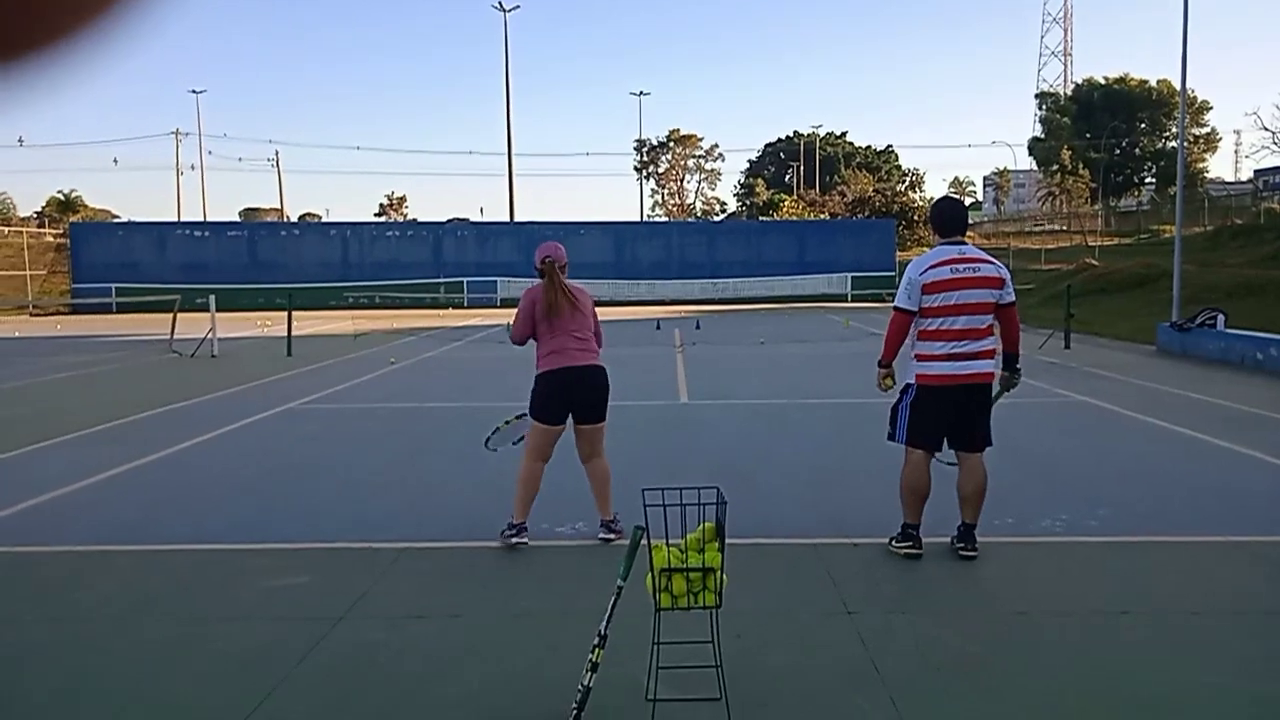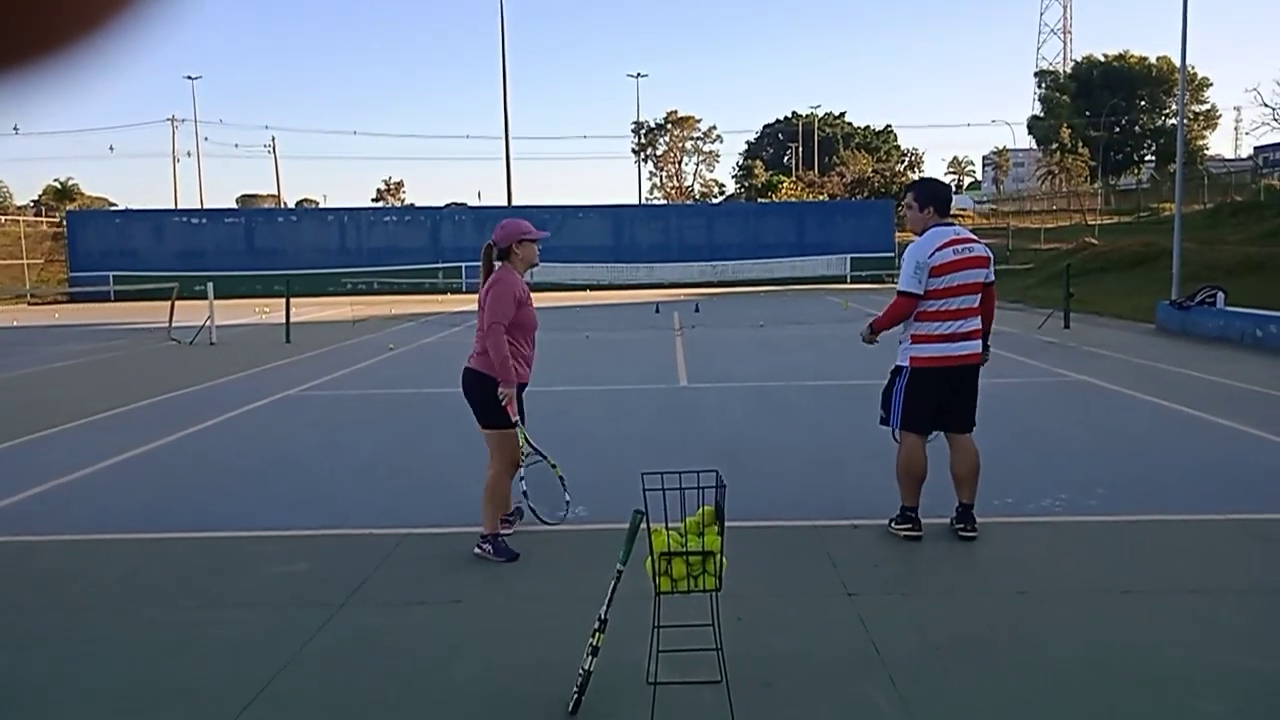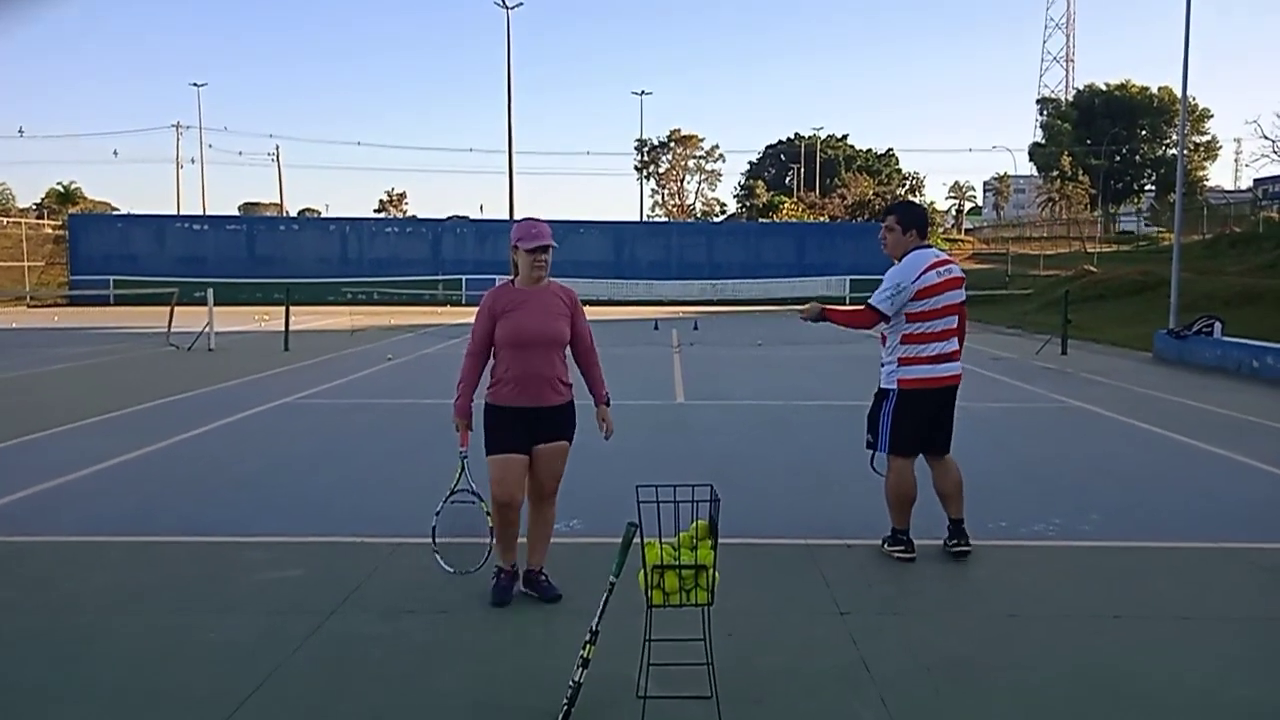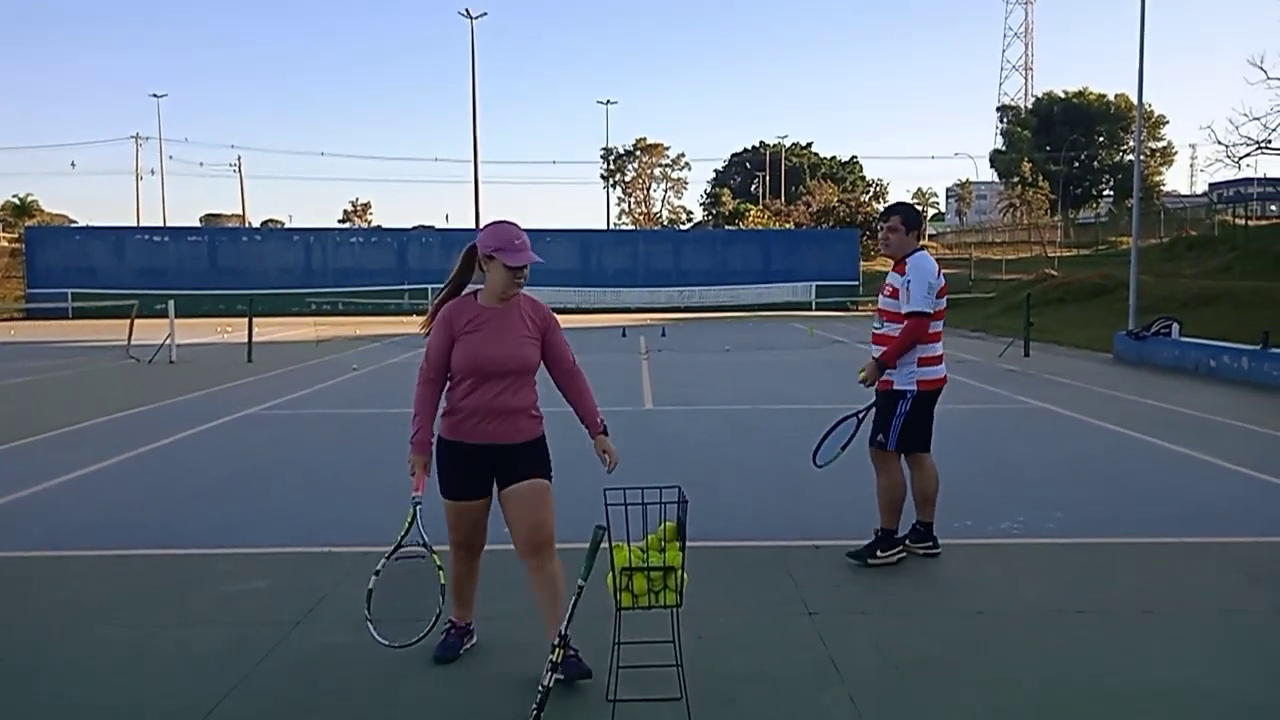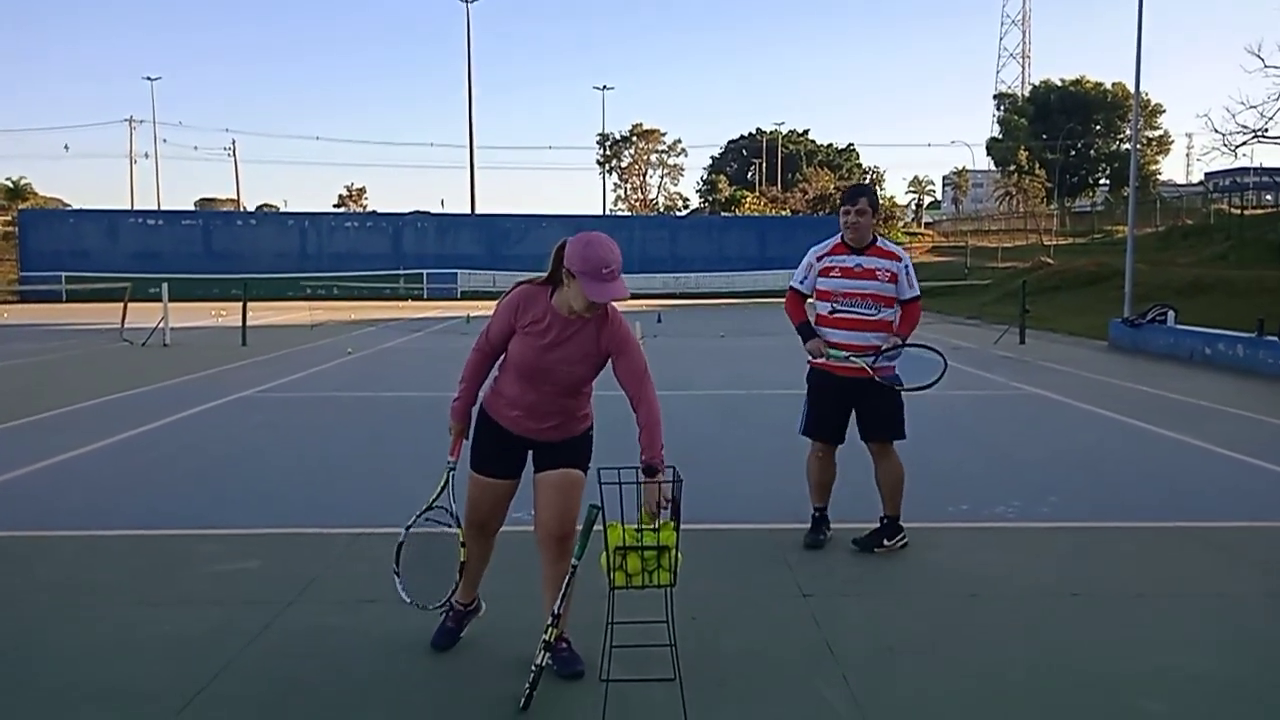
dt=1s
person 1, frame 1
left shoulder: (534, 294)
right shoulder: (584, 296)
left elbow: (518, 336)
left hip: (554, 379)
right hip: (593, 375)
left knee: (535, 457)
right knee: (594, 455)
left ankle: (518, 525)
right ankle: (607, 522)
person 1, frame 2
left shoulder: (504, 281)
right shoulder: (508, 282)
right elbow: (494, 331)
right wrist: (508, 379)
left hip: (484, 379)
right hip: (494, 384)
left knee: (505, 457)
right knee: (506, 461)
left ankle: (505, 513)
right ankle: (488, 537)
person 1, frame 3
left shoulder: (567, 298)
right shoulder: (496, 299)
left elbow: (585, 352)
right elbow: (476, 354)
left wrist: (601, 400)
right wrist: (462, 405)
left hip: (556, 412)
right hip: (505, 413)
left knee: (545, 496)
right knee: (505, 498)
left ankle: (534, 573)
right ankle: (506, 568)
person 1, frame 4
left shoulder: (538, 315)
right shoulder: (453, 314)
left elbow: (568, 375)
right elbow: (430, 380)
left wrist: (597, 429)
right wrist: (420, 443)
left hip: (525, 445)
right hip: (462, 447)
left knee: (539, 544)
right knee: (465, 546)
left ankle: (561, 649)
right ankle: (460, 627)
person 1, frame 5
left shoulder: (612, 328)
right shoulder: (522, 301)
left elbow: (642, 396)
right elbow: (484, 351)
left wrist: (652, 469)
right wrist: (461, 410)
left hip: (566, 438)
right hip: (499, 425)
left knee: (558, 537)
right knee: (479, 524)
left ankle: (556, 637)
right ankle: (464, 604)
person 2, frame 1
left shoulder: (920, 268)
right shoulder: (994, 269)
left elbow: (901, 322)
right elbow: (1010, 322)
left wrist: (885, 363)
right wrist: (1011, 364)
left hip: (930, 378)
right hip: (978, 377)
left knee: (917, 454)
right knee: (971, 455)
left ankle: (910, 534)
right ankle: (967, 535)
person 2, frame 2
left shoulder: (921, 250)
right shoulder: (980, 248)
left elbow: (905, 306)
right elbow: (988, 300)
left wrist: (874, 328)
right wrist: (982, 341)
left hip: (923, 360)
right hip: (966, 356)
left knee: (912, 436)
right knee: (961, 435)
left ankle: (909, 516)
right ankle: (966, 515)
person 2, frame 3
left shoulder: (904, 273)
right shoulder: (951, 268)
left elbow: (868, 318)
right elbow: (960, 322)
left wrist: (823, 313)
left hip: (907, 383)
right hip: (946, 378)
left knee: (899, 459)
right knee: (940, 456)
left ankle: (900, 538)
right ankle: (957, 532)
person 2, frame 4
left shoulder: (916, 270)
right shoulder: (908, 268)
left elbow: (917, 327)
left wrist: (880, 363)
right wrist: (885, 365)
left hip: (908, 382)
right hip: (914, 379)
left knee: (884, 455)
right knee: (917, 453)
left ankle: (888, 540)
right ankle: (924, 534)
person 2, frame 5
left shoulder: (896, 258)
right shoulder: (819, 255)
left elbow: (912, 306)
right elbow: (794, 299)
left wrist: (899, 337)
right wrist: (808, 335)
right hip: (827, 370)
left knee: (882, 447)
right knee: (822, 446)
left ankle: (892, 527)
right ankle: (819, 519)
